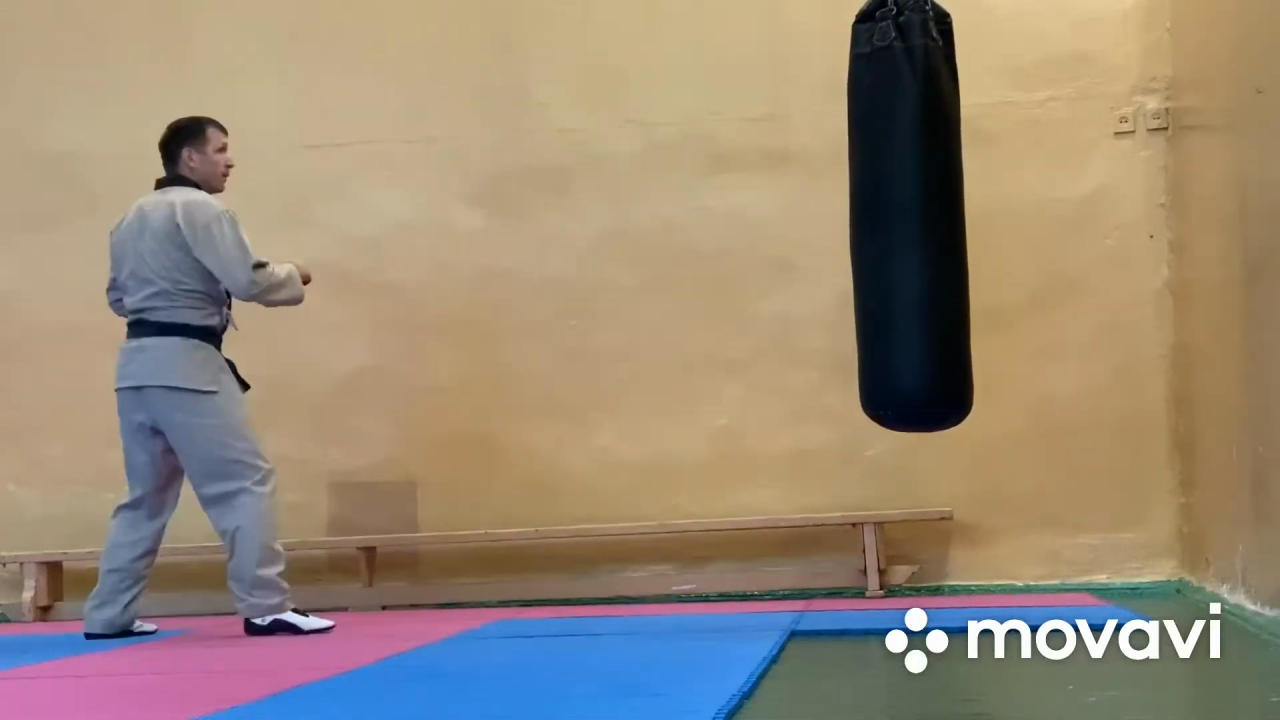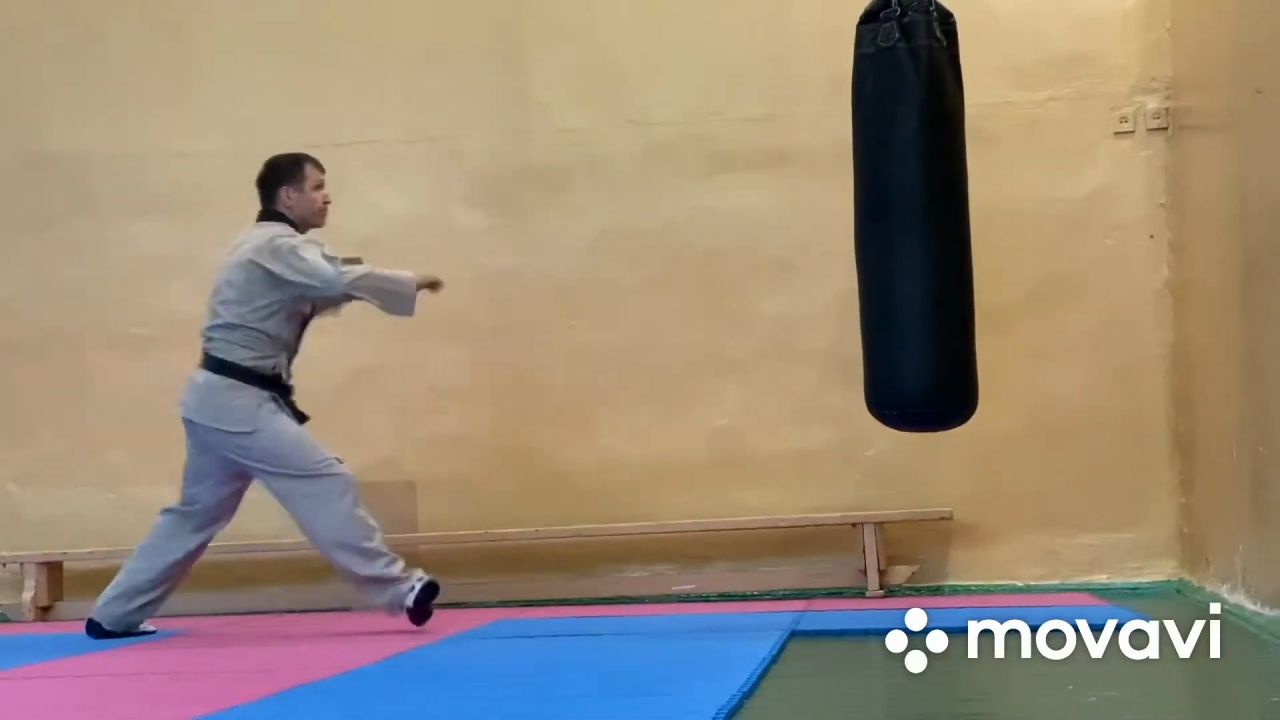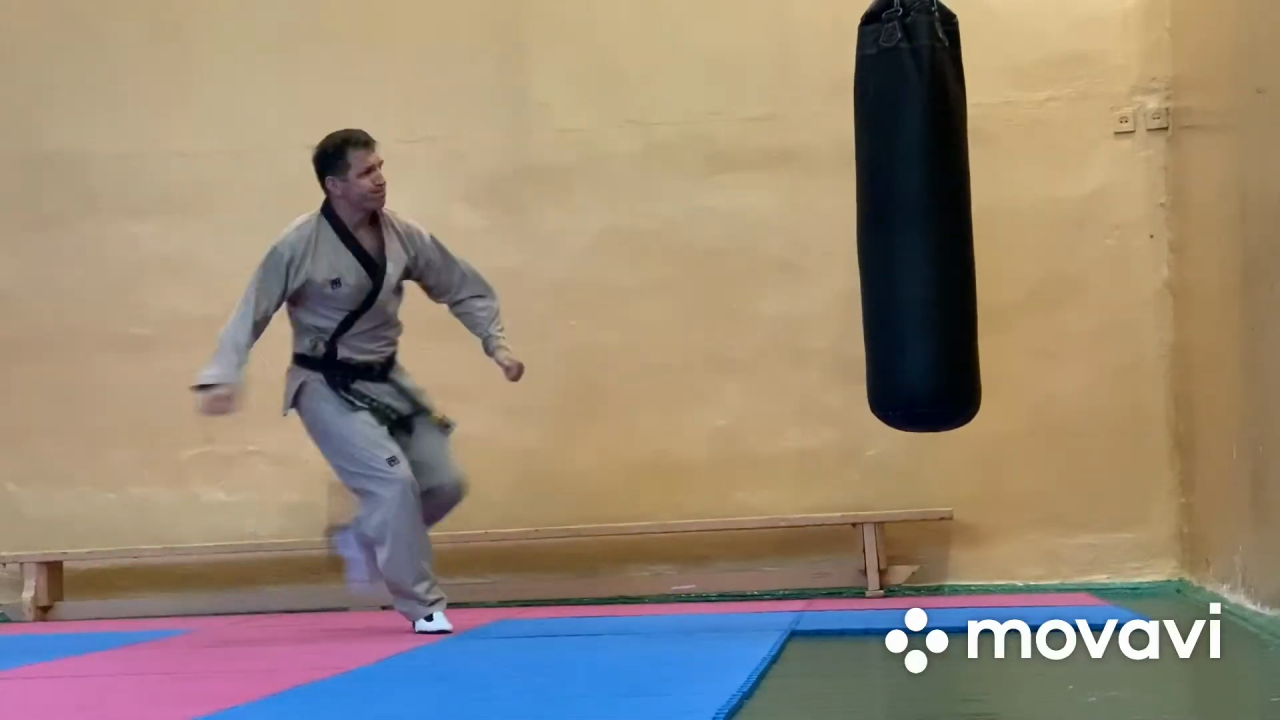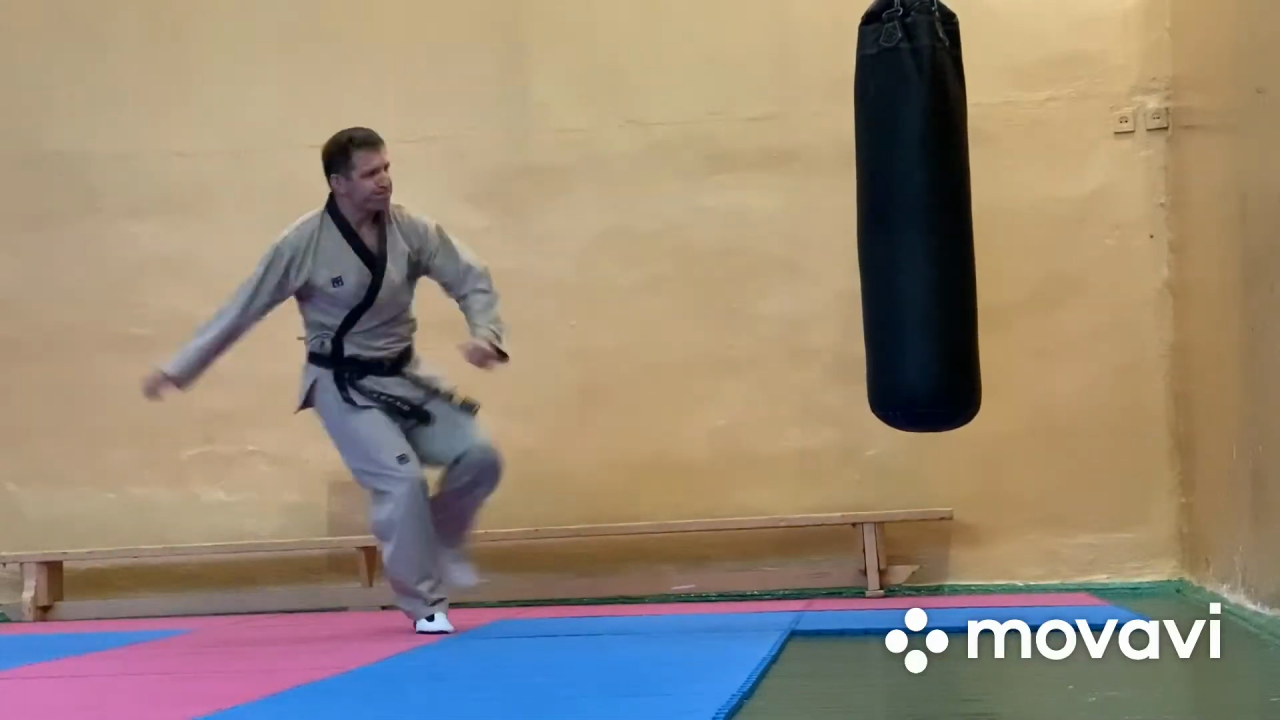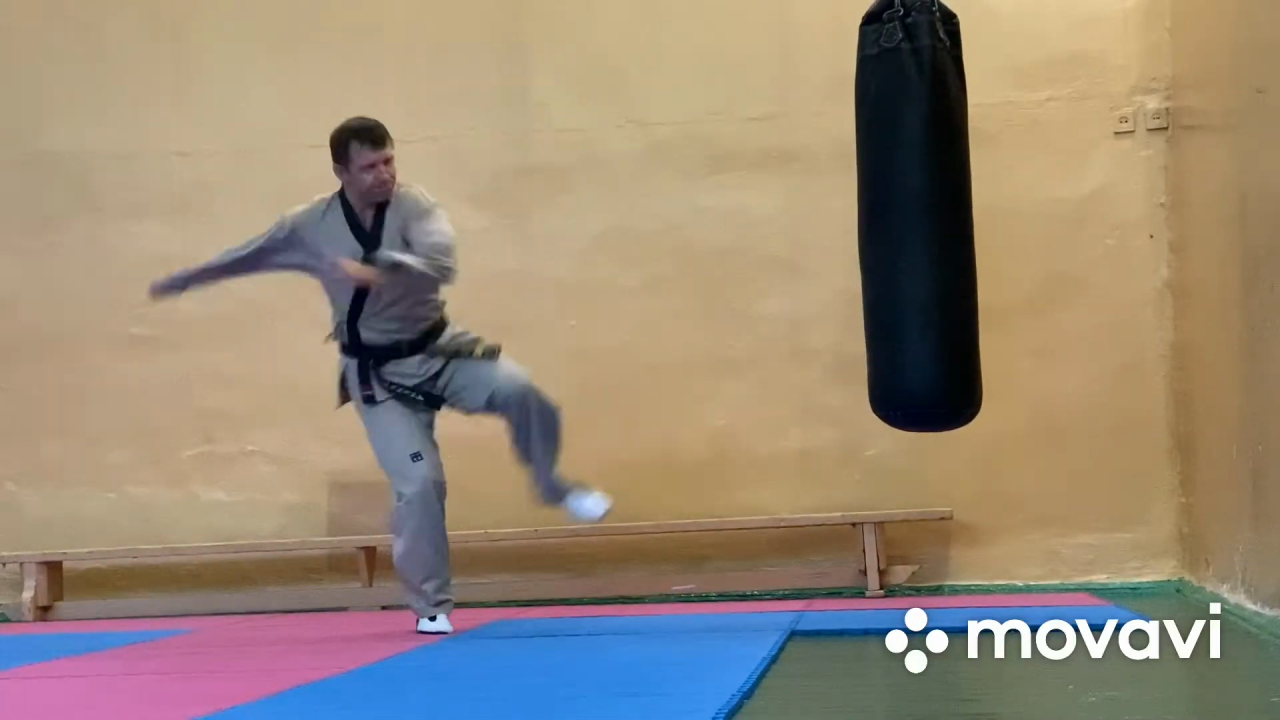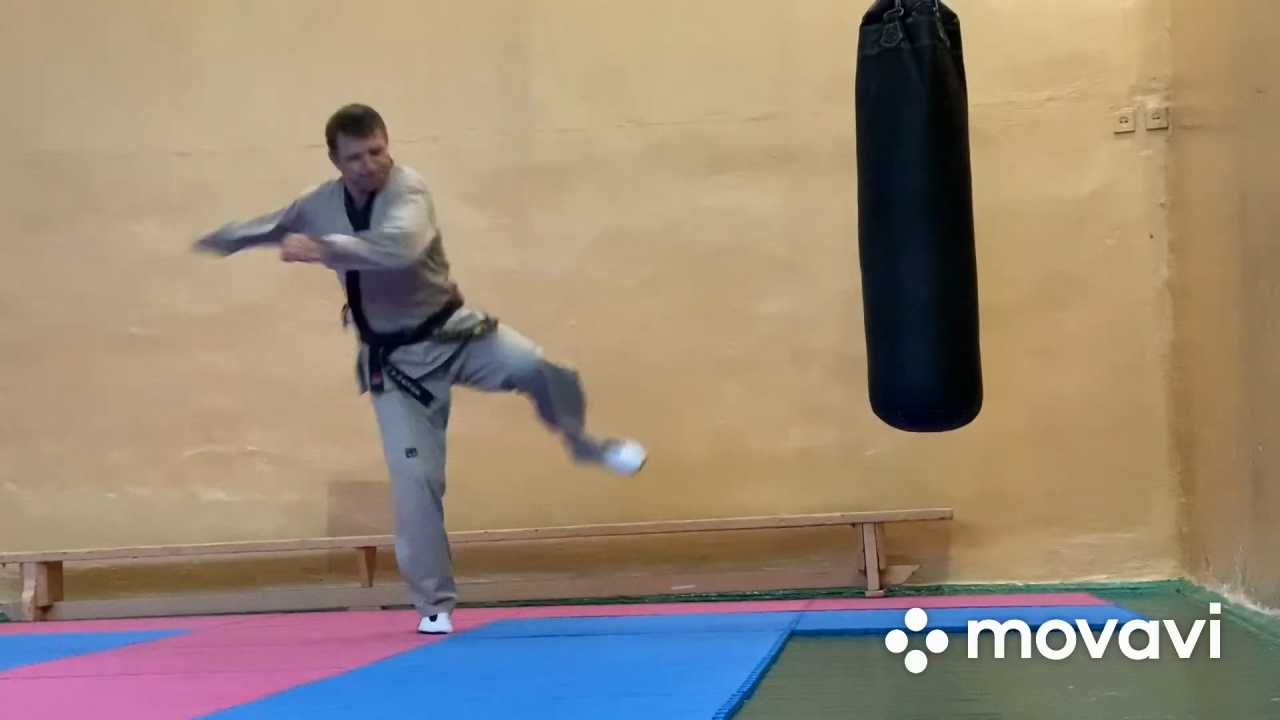
dt=0.4s
person 1, frame 1
left shoulder: (130, 219)
right shoulder: (200, 208)
left elbow: (117, 295)
right elbow: (247, 283)
right wrist: (294, 275)
left hip: (138, 362)
right hip: (185, 363)
left knee: (146, 494)
right knee: (244, 480)
left ankle: (108, 614)
right ankle: (266, 606)
person 1, frame 2
left shoulder: (261, 246)
right shoulder: (280, 244)
right elbow: (336, 281)
right wrist: (409, 283)
left hip: (215, 399)
right hip: (239, 403)
left knee: (197, 513)
right knee: (326, 485)
left ankle: (115, 614)
right ankle: (394, 586)
person 1, frame 3
left shoulder: (402, 234)
right shoulder: (298, 244)
left elbow: (463, 287)
right elbow: (248, 314)
left wrist: (496, 343)
right wrist: (221, 378)
left hip: (385, 381)
right hip: (327, 388)
left knee: (443, 483)
right knee: (391, 483)
left ankle: (364, 540)
right ankle: (422, 604)
person 1, frame 4
left shoulder: (410, 228)
right shoulder: (303, 242)
left elbow: (471, 278)
right elbow: (242, 308)
left wrist: (484, 334)
right wrist: (178, 368)
left hip: (401, 374)
right hip: (343, 386)
left knee: (477, 456)
right knee: (403, 483)
left ankle: (443, 544)
right ankle: (425, 604)
person 1, frame 5
left shoulder: (414, 205)
right shoulder: (310, 226)
left elbow: (440, 260)
right elbow: (241, 259)
left wrist: (377, 272)
right wrist: (178, 281)
left hip: (438, 351)
right hip: (378, 373)
left knee: (520, 394)
right knee: (419, 483)
left ankle: (553, 488)
right ankle: (431, 604)
person 1, frame 6
left shoulder: (406, 188)
right shoulder: (320, 203)
left elbow: (399, 247)
right elbow: (272, 225)
left wrist: (323, 249)
right wrist: (219, 240)
left hip: (451, 331)
right hip: (394, 359)
left knee: (536, 369)
right knee: (415, 479)
left ankle: (584, 443)
right ankle: (434, 603)
